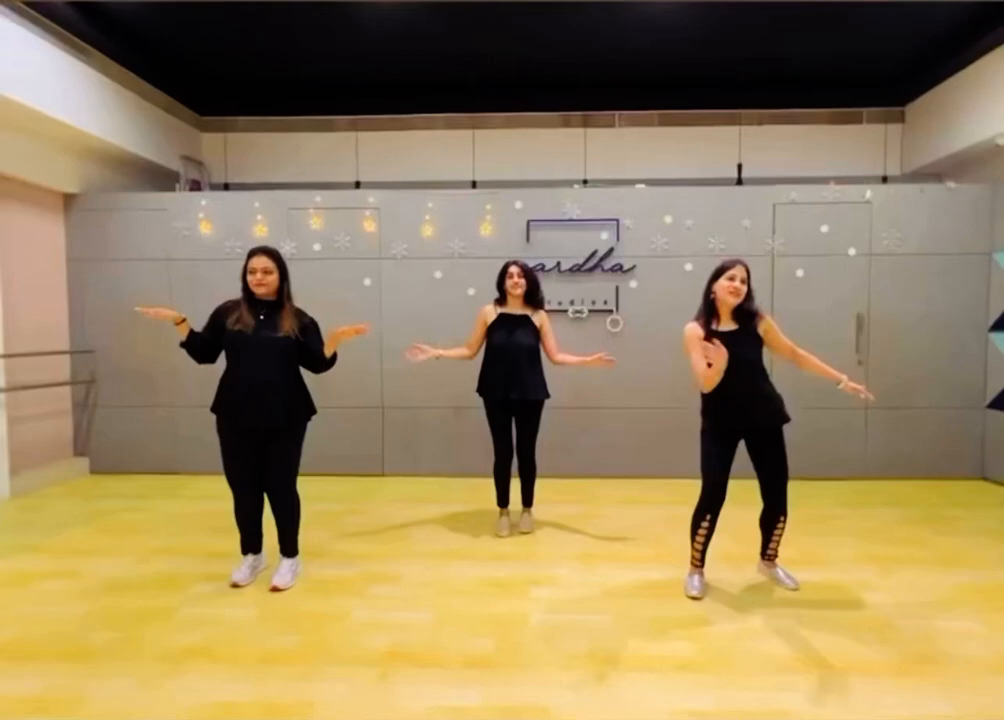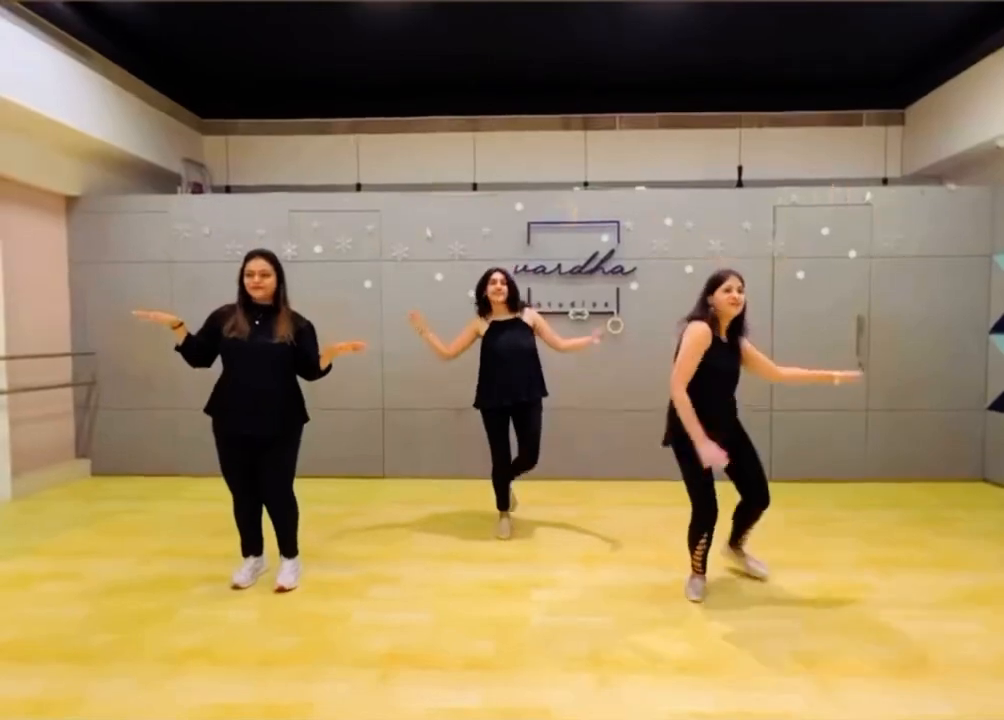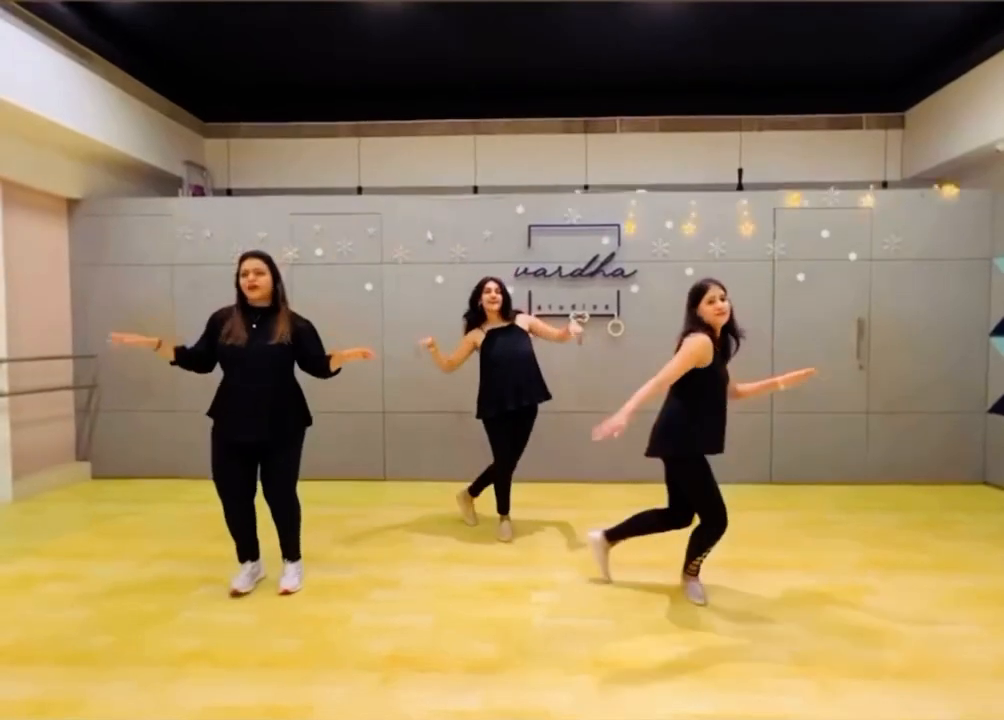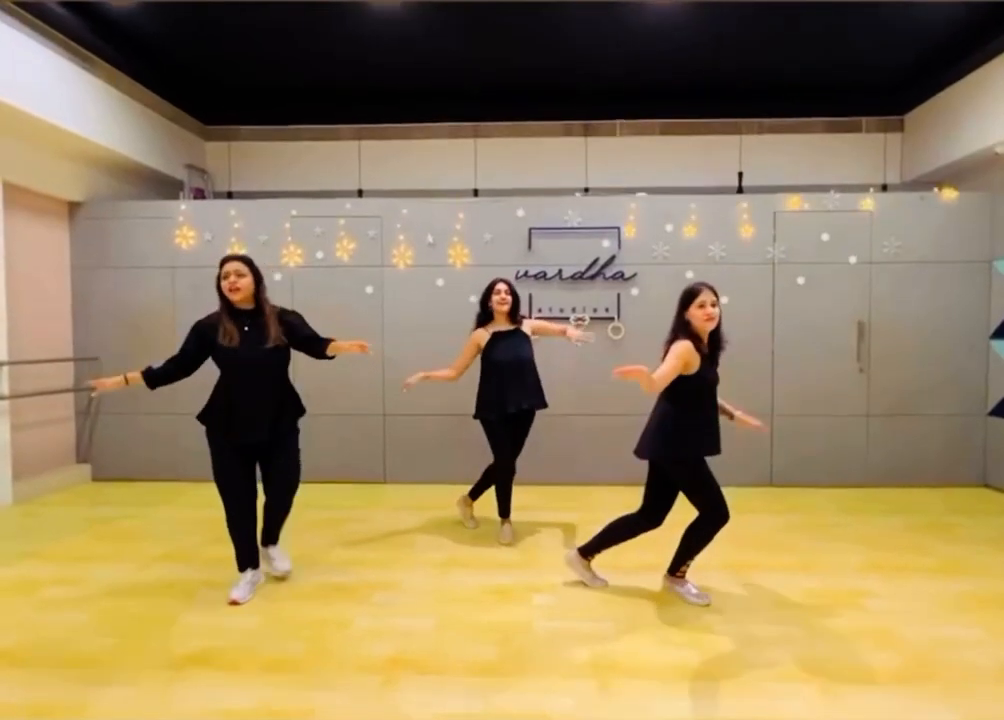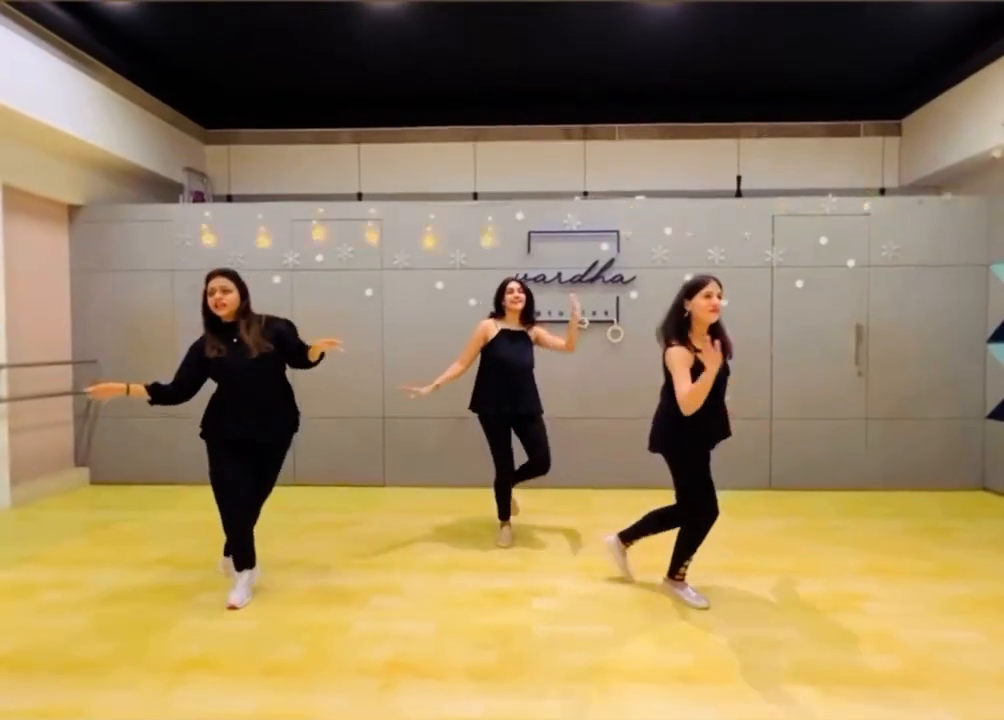
dt=0.2s
person 1, frame 1
left shoulder: (298, 320)
right shoulder: (228, 313)
left elbow: (316, 363)
right elbow: (203, 353)
left wrist: (336, 340)
right wrist: (179, 321)
left hip: (284, 418)
right hip: (235, 417)
left knee: (281, 486)
right knee: (244, 488)
left ankle: (289, 559)
right ankle: (251, 556)
person 1, frame 2
left shoulder: (295, 325)
right shoulder: (225, 318)
left elbow: (309, 370)
right elbow: (199, 356)
left wrist: (334, 351)
right wrist: (175, 325)
left hip: (280, 423)
right hip: (231, 421)
left knee: (277, 490)
right knee: (243, 491)
left ankle: (290, 560)
right ankle: (252, 558)
person 1, frame 3
left shoulder: (293, 325)
right shoulder: (224, 321)
left elbow: (318, 366)
right elbow: (200, 360)
left wrist: (346, 357)
right wrist: (156, 345)
left hip: (282, 425)
right hip: (232, 425)
left knee: (281, 495)
right knee: (233, 494)
left ankle: (292, 563)
right ankle: (249, 564)
person 1, frame 4
left shoulder: (284, 321)
right shoulder: (209, 328)
left elbow: (315, 345)
right elbow: (177, 367)
left wrist: (342, 346)
right wrist: (126, 379)
left hip: (279, 424)
right hip: (229, 428)
left knee: (283, 488)
right knee: (237, 499)
left ankle: (270, 545)
right ankle: (248, 571)
person 1, frame 5
left shoulder: (274, 329)
right shoulder: (205, 346)
left elbow: (300, 357)
right elbow: (178, 390)
left wrist: (317, 348)
right wrist: (125, 389)
left hip: (274, 431)
right hip: (228, 434)
left knee: (254, 499)
right knee: (234, 502)
left ankle: (232, 555)
right ankle: (244, 573)
person 2, frame 1
left shoulder: (757, 322)
right shoulder: (695, 331)
left elbow: (796, 354)
right elbow: (706, 383)
left wrist: (841, 380)
right wrist: (718, 365)
left hip: (762, 416)
right hip: (720, 422)
left knee: (776, 495)
right knee: (712, 495)
left ankle: (769, 561)
right ankle: (696, 568)
person 2, frame 2
left shoulder: (736, 338)
right shoulder: (698, 330)
left elbow: (776, 373)
right elbow: (677, 389)
left wrist: (832, 376)
right wrist: (701, 442)
left hip: (726, 427)
right hip: (692, 434)
left knee: (758, 495)
right knee: (706, 508)
left ankle: (737, 549)
right ankle: (697, 573)
person 2, frame 3
left shoulder: (719, 343)
right shoulder: (700, 341)
left elbow: (731, 392)
right elbow: (662, 380)
left wrist: (780, 382)
right wrist: (625, 413)
left hip: (686, 441)
right hip: (681, 442)
left knee: (680, 514)
right knee: (714, 518)
left ankle: (606, 538)
right ankle: (690, 575)
person 2, frame 4
left shoulder: (710, 346)
right shoulder: (683, 348)
right elbow: (656, 385)
left wrist: (735, 414)
right wrist: (643, 376)
left hip: (679, 442)
right hip: (674, 445)
left knee: (651, 514)
right knee: (715, 513)
left ankle: (582, 554)
right ankle: (677, 576)
person 2, frame 5
left shoulder: (716, 338)
right shoulder: (678, 348)
right elbow: (688, 403)
right wrist: (709, 372)
left hip: (697, 436)
right hip: (680, 437)
left knee: (689, 507)
right knee: (705, 509)
left ankle: (622, 540)
right ankle: (676, 578)
person 3, frame 1
left shoulder: (538, 316)
right shoulder: (489, 313)
left elbow: (555, 356)
right elbow: (469, 351)
left wrist: (589, 360)
right wrist: (435, 353)
left hip: (529, 393)
right hip: (496, 393)
left knee: (526, 452)
right knee: (503, 452)
left ankle: (528, 509)
right ankle: (503, 511)
person 3, frame 2
left shoulder: (528, 315)
right shoulder: (480, 324)
left elbow: (559, 344)
right elbow: (447, 353)
left wrist: (588, 341)
right wrist: (424, 331)
left hip: (528, 398)
right hip: (494, 400)
left knee: (530, 457)
right knee: (500, 457)
left ankle: (505, 480)
right ankle: (503, 513)
person 3, frame 3
left shoulder: (522, 321)
right shoulder: (477, 334)
left elbow: (559, 336)
right elbow: (449, 365)
left wrist: (571, 328)
right wrist: (433, 347)
left hip: (526, 404)
right hip: (496, 407)
left knee: (508, 461)
right knee: (505, 462)
left ankle: (469, 496)
right ankle: (504, 517)
person 3, frame 4
left shoulder: (527, 326)
right shoulder: (481, 335)
left elbow: (567, 331)
right elbow: (455, 372)
left wrist: (574, 331)
right wrist: (424, 375)
left hip: (525, 407)
right hip: (494, 410)
left knee: (505, 463)
right knee: (505, 466)
left ankle: (468, 500)
right ankle: (504, 520)
person 3, frame 5
left shoulder: (532, 331)
right shoulder: (488, 327)
left elbow: (568, 346)
right elbow: (462, 364)
left wrist: (574, 320)
right wrist: (433, 385)
left hip: (526, 405)
right hip: (493, 407)
left knee: (542, 461)
right knee: (504, 466)
left ankle: (508, 489)
right ankle: (504, 522)
